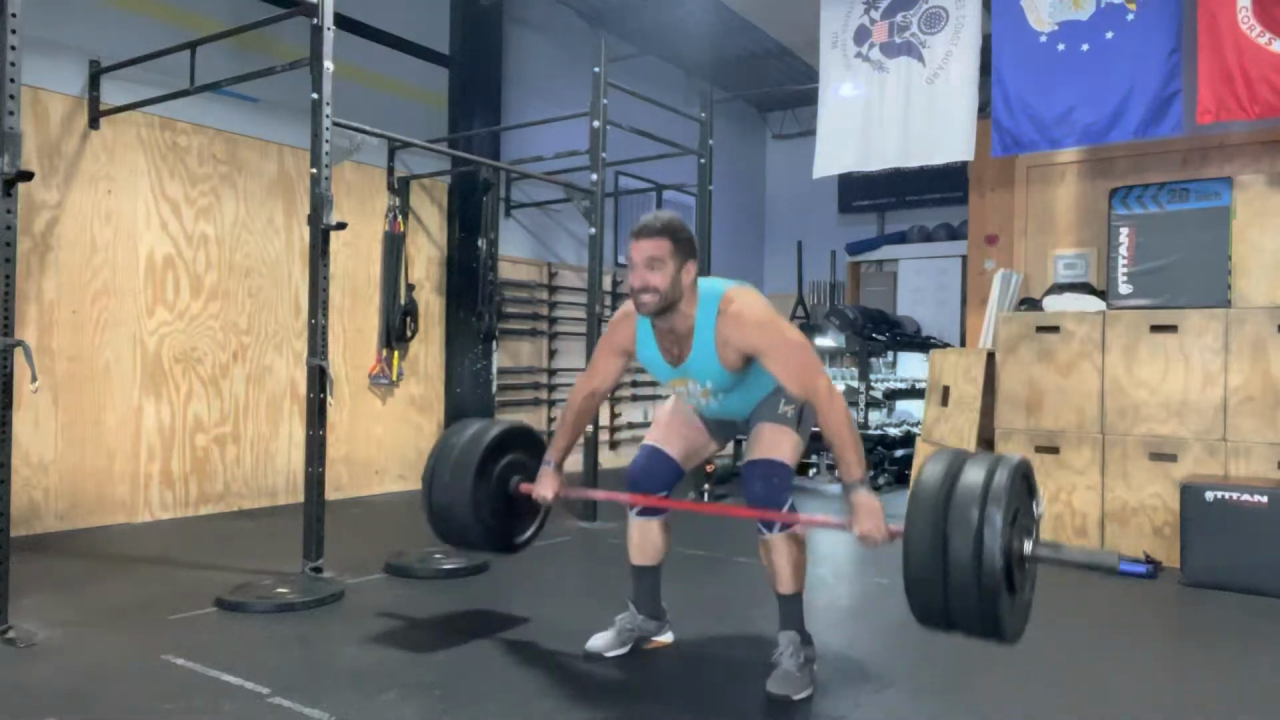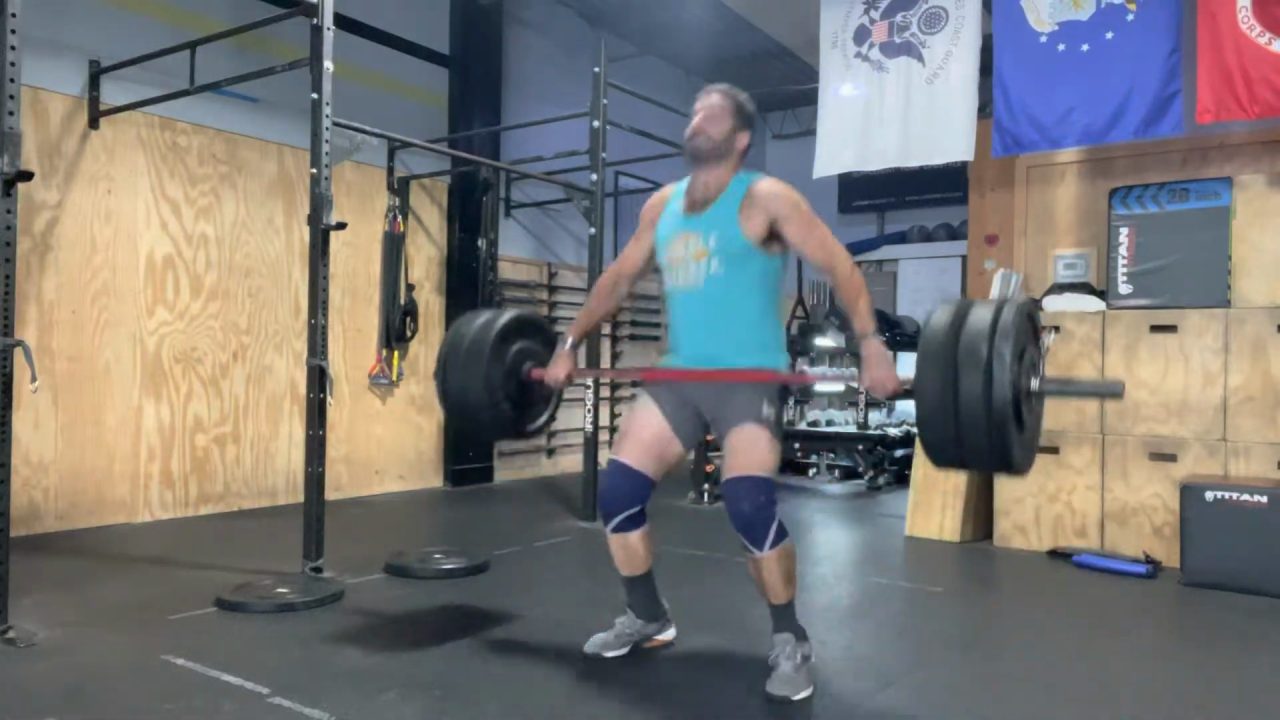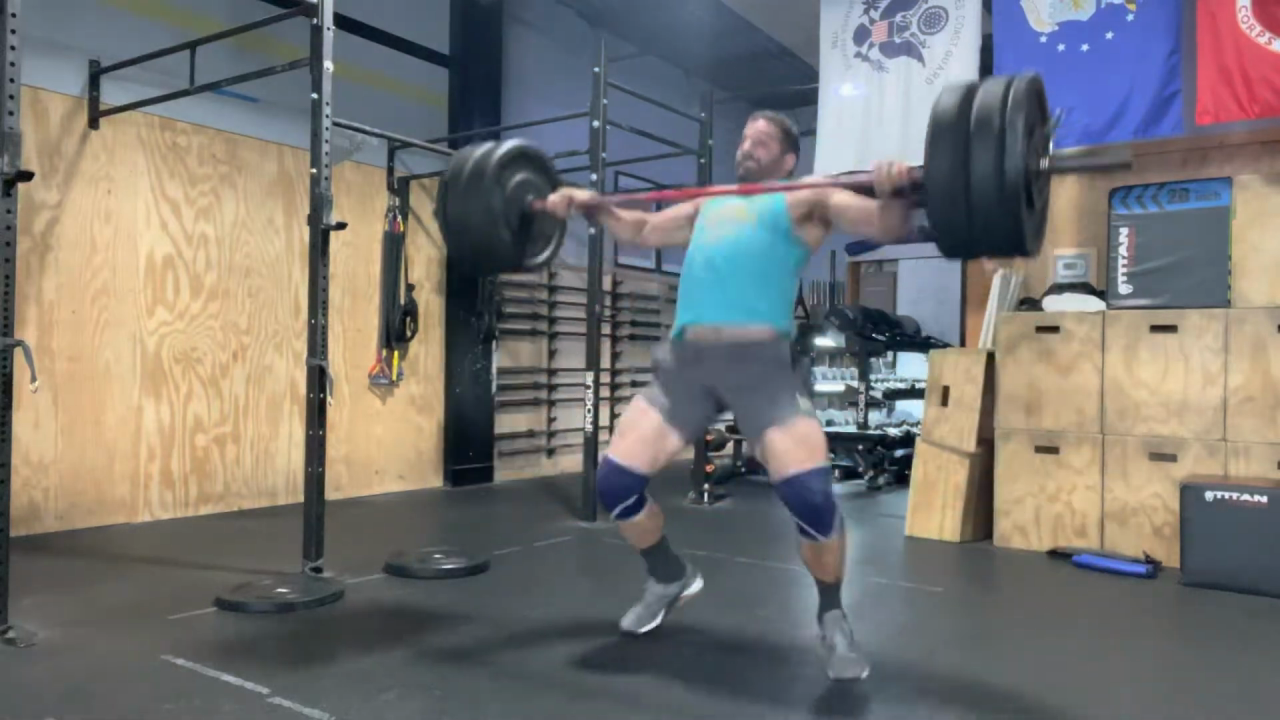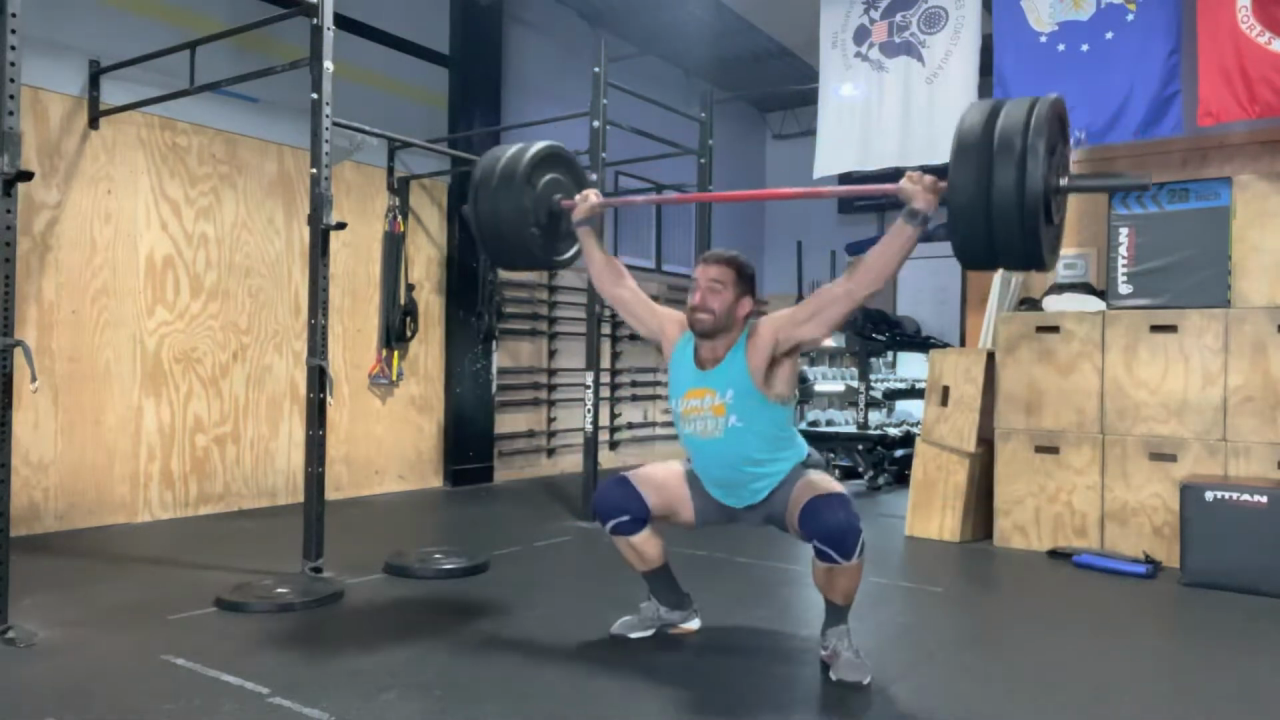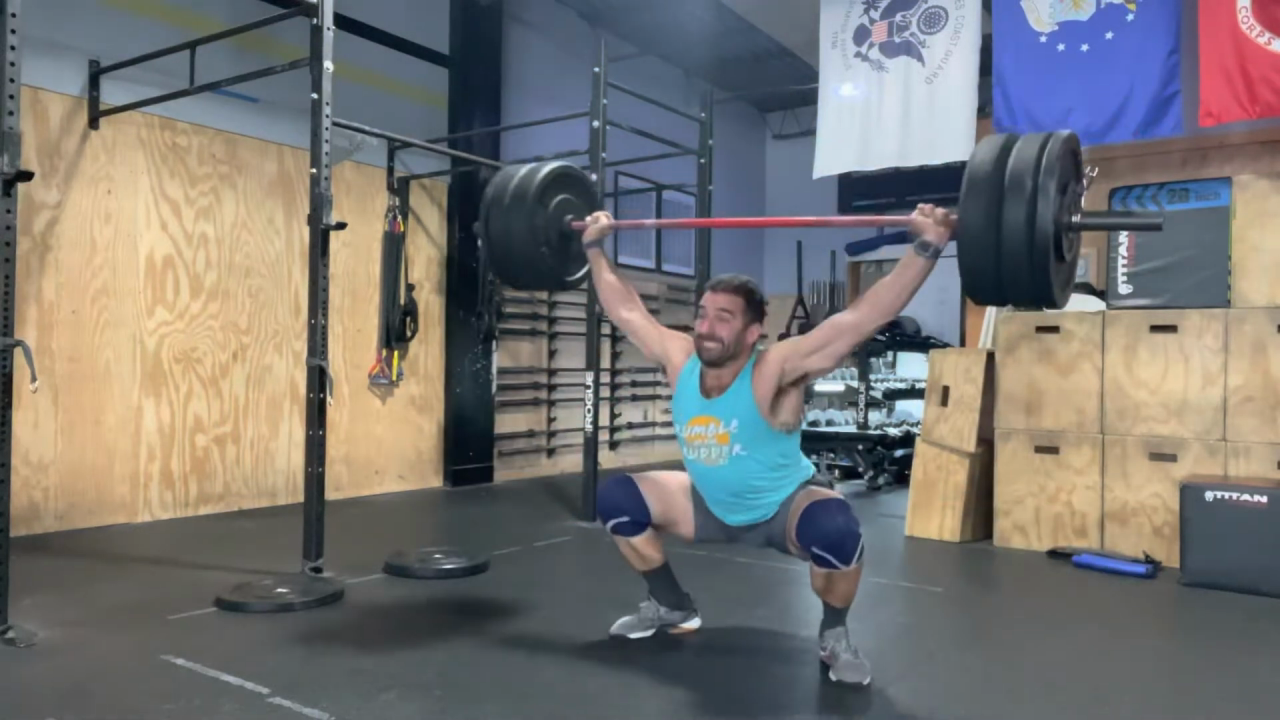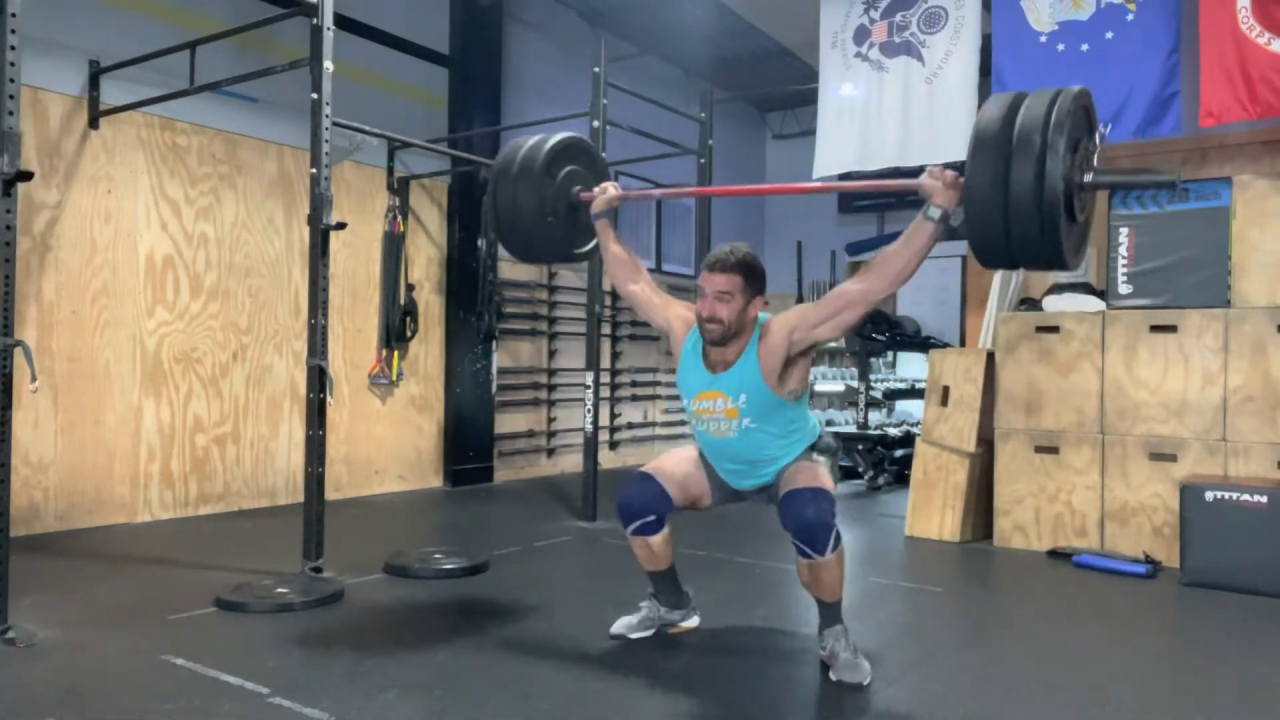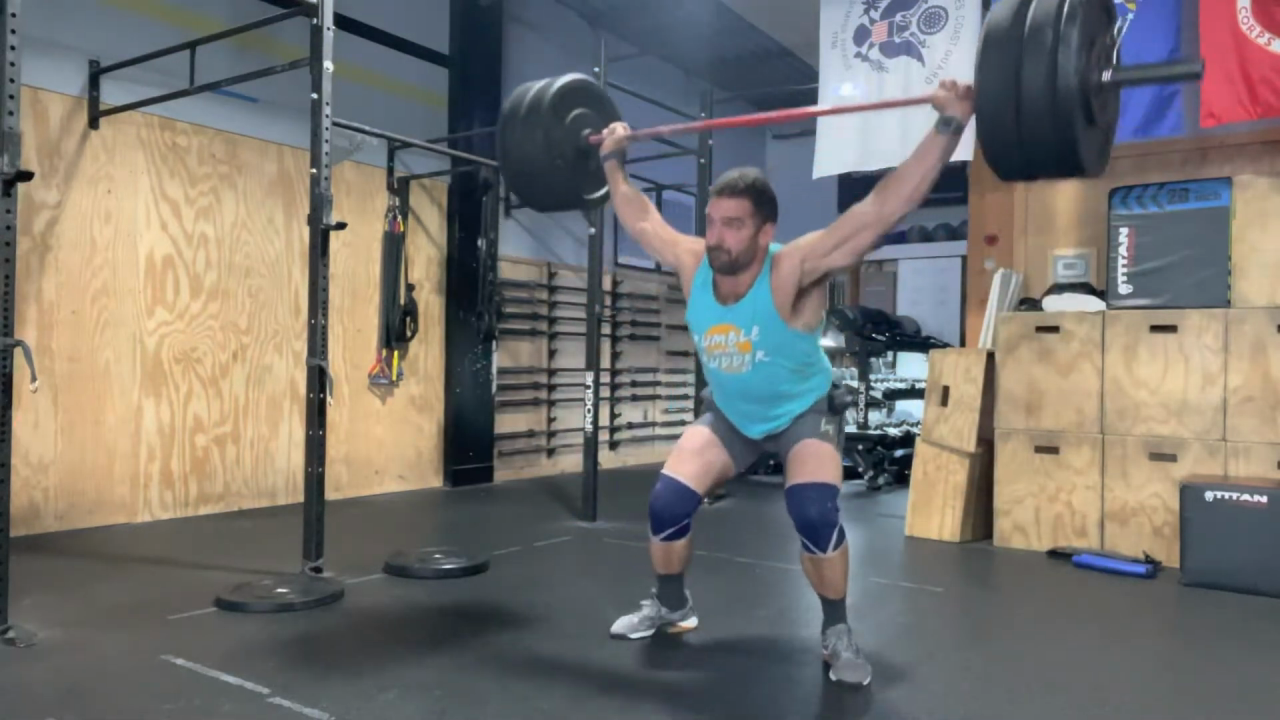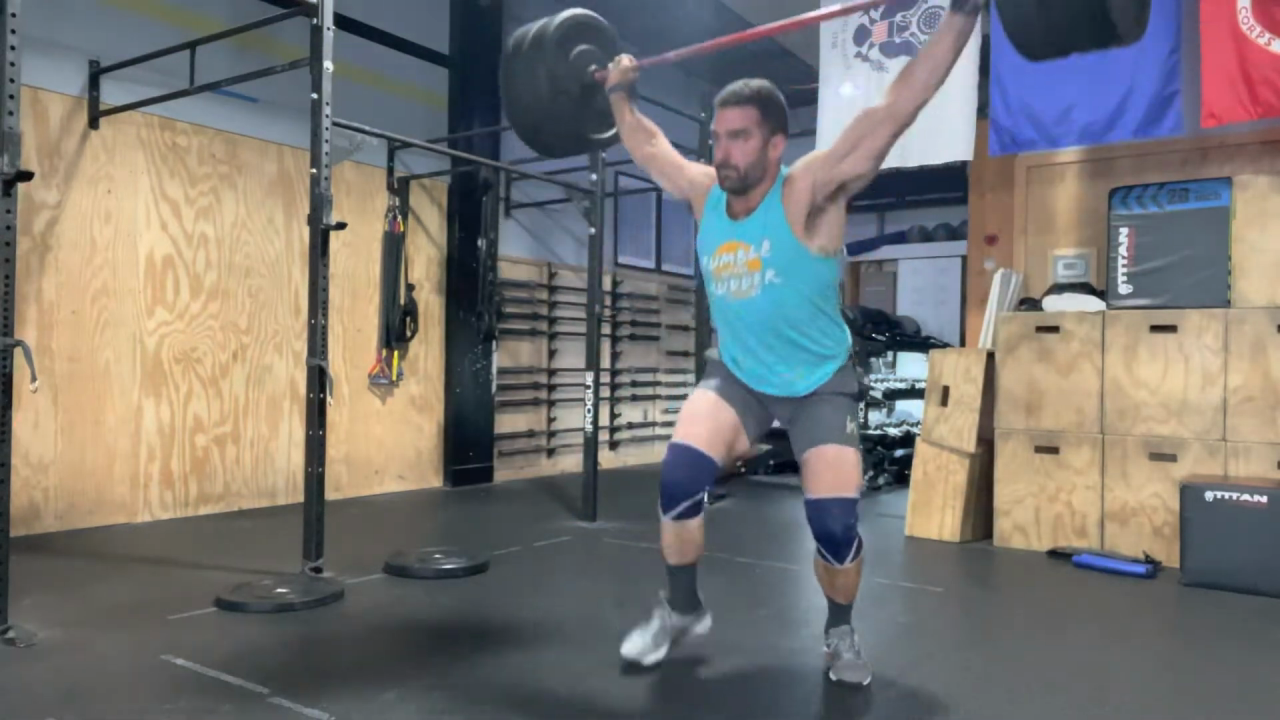
dt=0.3s
person 1, frame 1
left shoulder: (738, 314)
right shoulder: (629, 324)
left elbow: (823, 392)
right elbow: (588, 392)
left wrist: (859, 491)
right wrist: (551, 466)
left hip: (777, 390)
right hip: (704, 401)
left knee: (765, 490)
right knee: (646, 478)
left ankle: (793, 641)
right ankle: (646, 616)
person 1, frame 2
left shoulder: (764, 197)
right shoulder: (663, 203)
left elbow: (840, 266)
right elbow: (616, 279)
left wrist: (871, 346)
right wrist: (569, 345)
left hip: (751, 375)
right hip: (680, 371)
left knee: (749, 505)
right knee: (617, 490)
left ankle: (789, 640)
right ankle: (647, 618)
person 1, frame 3
left shoulder: (802, 198)
right shoulder: (710, 204)
left elbow: (882, 220)
right elbow: (639, 227)
left wrist: (893, 194)
right wrist: (587, 205)
left hip: (759, 360)
right hip: (687, 356)
left knee: (808, 496)
right knee: (616, 480)
left ankle: (832, 620)
right ankle: (670, 577)
person 1, frame 4
left shoulder: (768, 344)
right shoulder: (674, 337)
left elbow: (855, 286)
right elbow: (617, 287)
left wrist: (917, 213)
right wrist: (584, 225)
left hip: (784, 483)
right hip: (710, 487)
left knee: (837, 526)
right knee: (613, 500)
left ankle: (836, 633)
right ankle: (672, 604)
person 1, frame 5
left shoulder: (774, 372)
right shoulder: (680, 360)
left elbow: (864, 316)
right elbow: (626, 309)
left wrist: (928, 247)
right wrist: (594, 246)
left hip: (786, 507)
right hip: (713, 507)
left knee: (836, 530)
right knee: (615, 498)
left ankle: (834, 635)
right ankle: (671, 604)
person 1, frame 6
left shoulder: (780, 342)
right shoulder: (683, 331)
left elbow: (869, 285)
right elbow: (632, 280)
left wrist: (936, 211)
right wrist: (603, 219)
left hip: (791, 460)
right hip: (718, 462)
left knee: (809, 519)
right knee: (637, 497)
left ankle: (833, 634)
right ankle: (670, 605)
person 1, frame 7
left shoulder: (792, 273)
right shoulder: (692, 265)
left elbow: (883, 209)
right elbow: (641, 218)
left wrist: (950, 124)
right wrist: (612, 161)
left hip: (802, 412)
right hip: (728, 415)
left knee: (813, 511)
right knee: (667, 503)
left ankle: (836, 632)
right ankle: (670, 604)
person 1, frame 8
left shoulder: (809, 191)
right shoulder: (705, 190)
left elbow: (896, 112)
right elbow: (646, 145)
right wrist: (621, 91)
left hip: (819, 382)
right hip: (736, 376)
left knee: (833, 519)
right knee: (682, 476)
left ankle: (840, 633)
right ankle: (680, 609)
